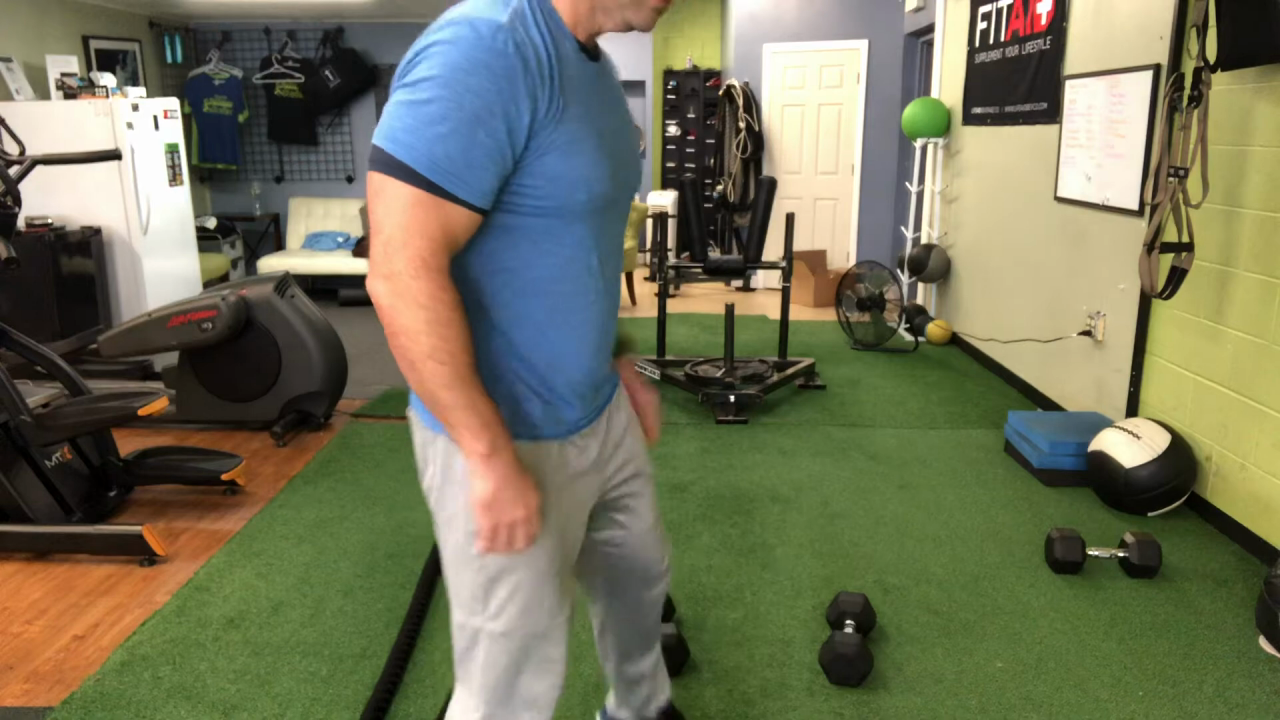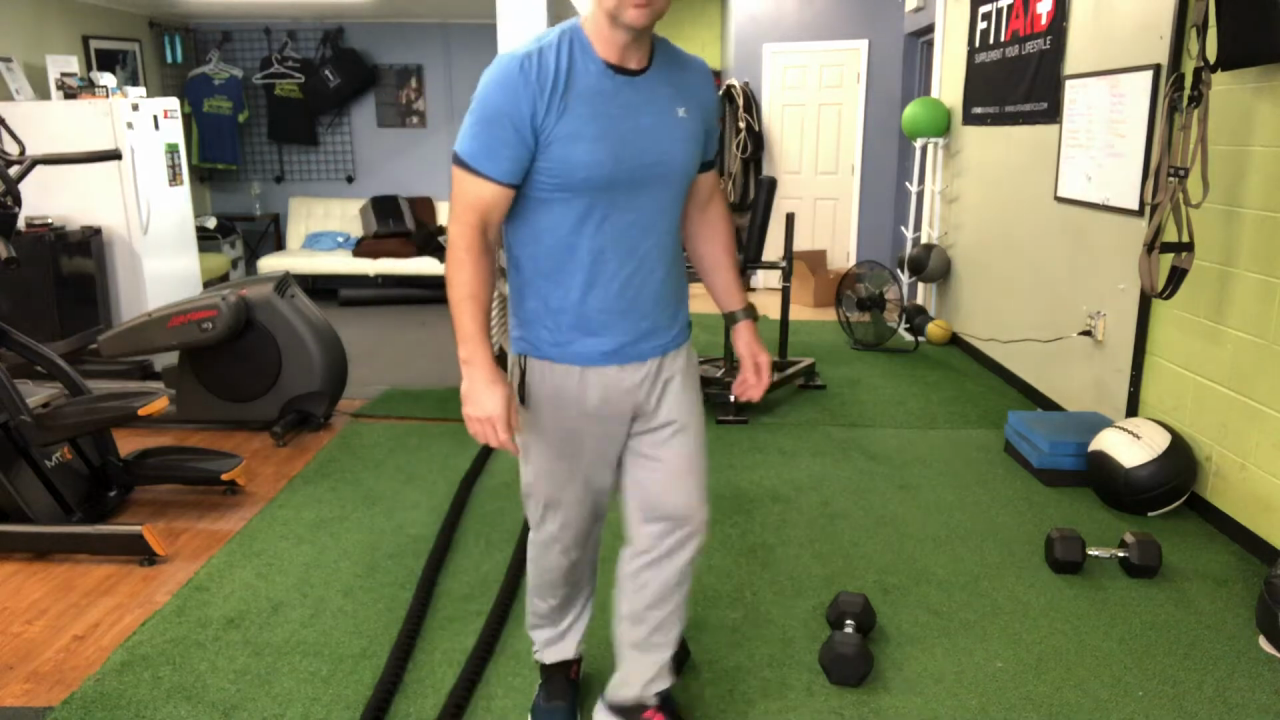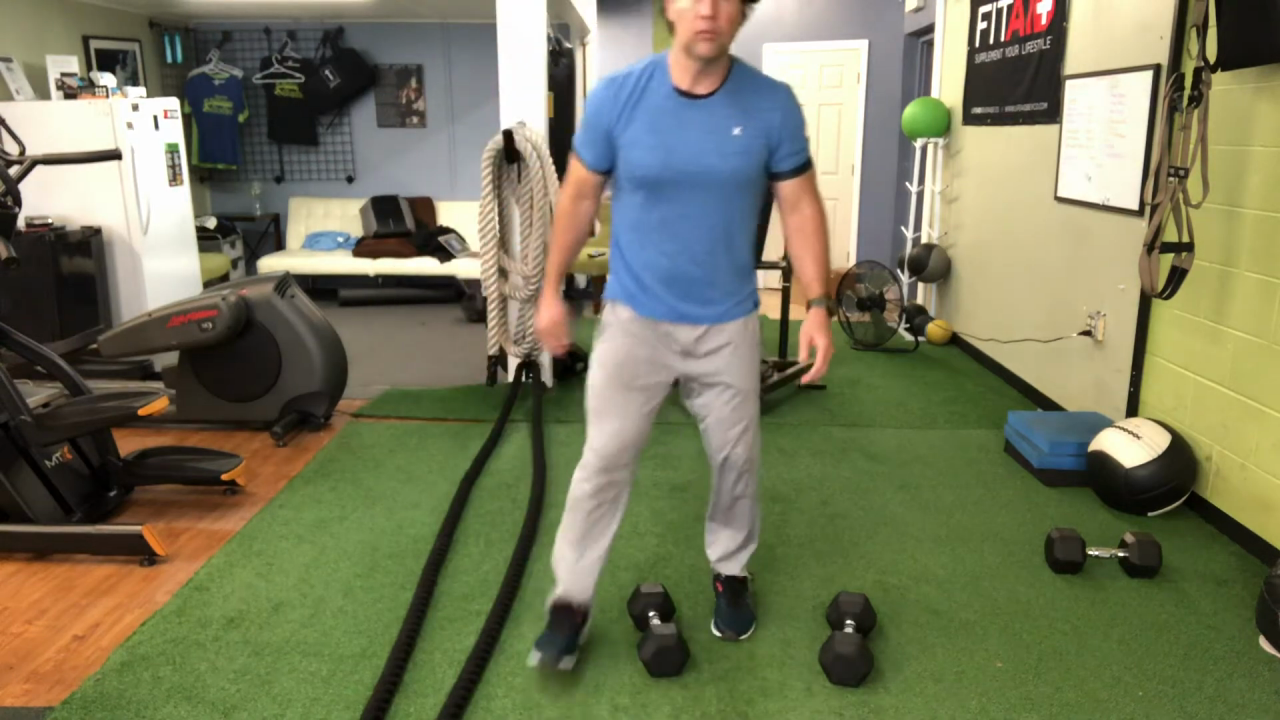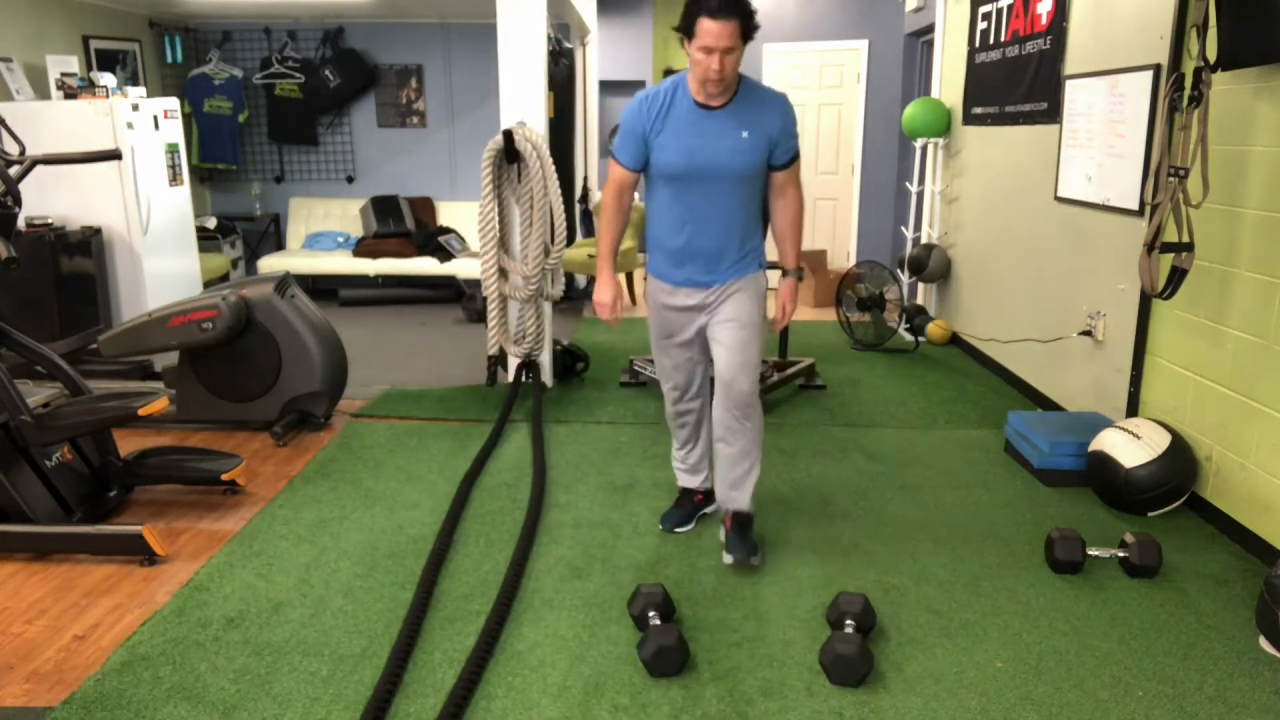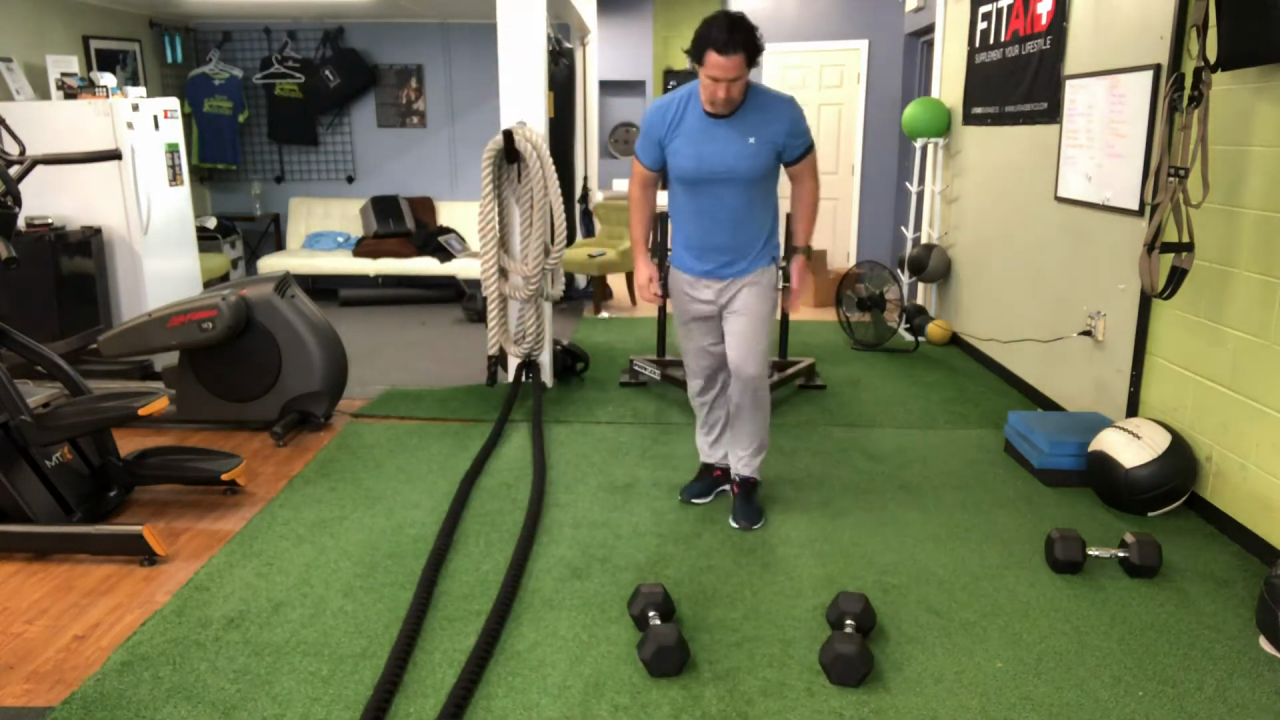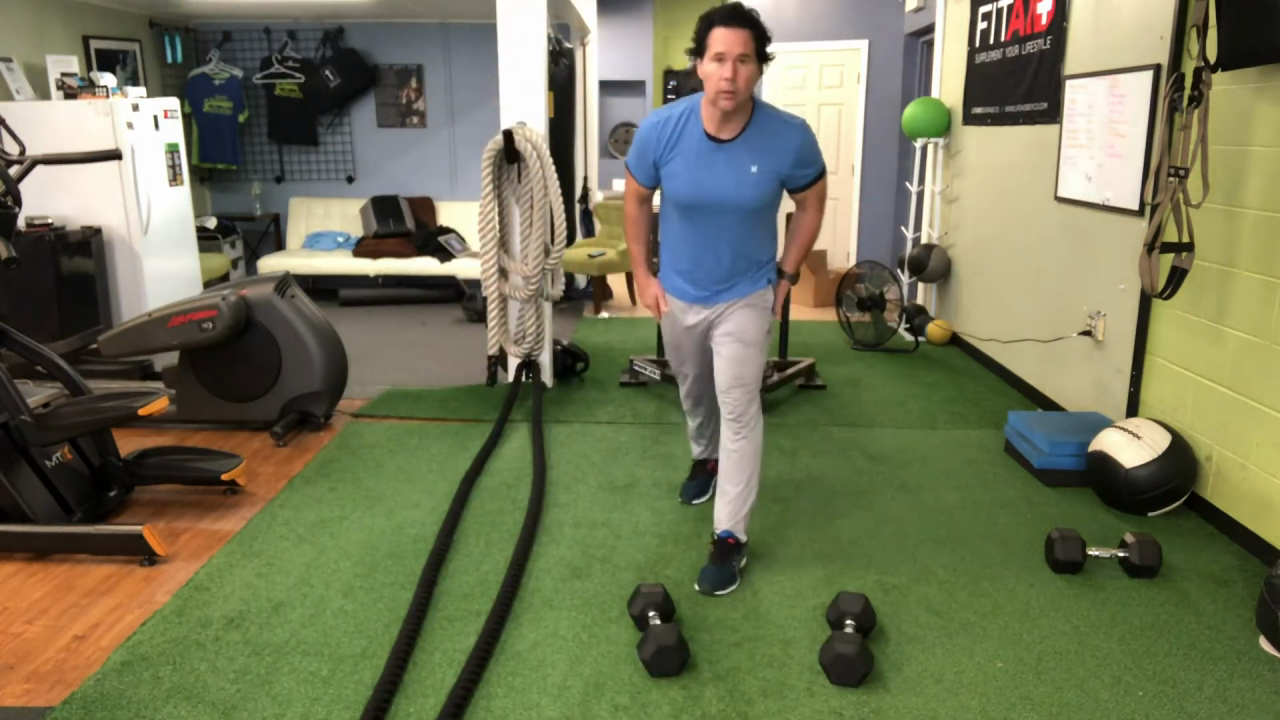
dt=0.7s
person 1, frame 1
left shoulder: (592, 64)
right elbow: (402, 273)
left wrist: (615, 357)
right wrist: (491, 453)
left hip: (598, 411)
right hip: (500, 434)
left knee: (640, 574)
person 1, frame 2
left shoulder: (694, 84)
right shoulder: (523, 80)
right elbow: (472, 227)
left wrist: (740, 317)
right wrist: (478, 366)
left hip: (666, 357)
right hip: (562, 369)
left knee: (672, 526)
right knee: (563, 532)
right ankle: (557, 660)
person 1, frame 3
left shoulder: (773, 105)
right shoulder: (616, 96)
left elbow: (799, 205)
right elbow: (579, 196)
left wrist: (817, 305)
right wrist: (552, 290)
left hip: (728, 325)
right hip: (632, 319)
left knee: (734, 460)
right knee: (606, 458)
left ankle: (730, 572)
right ankle: (571, 598)
person 1, frame 4
left shoulder: (772, 111)
right shoulder: (648, 109)
left elbow: (785, 193)
right elbow: (618, 191)
left wrist: (791, 272)
right wrist: (605, 272)
left hip: (739, 282)
right hip: (668, 284)
left knee: (737, 390)
right knee: (682, 394)
left ankle: (739, 508)
right ankle: (695, 487)
person 1, frame 5
left shoulder: (781, 114)
right shoulder: (664, 115)
left elbow: (804, 179)
right elbow: (643, 185)
left wrist: (801, 252)
right wrist: (641, 257)
left hip: (752, 273)
right hip: (689, 275)
left knee: (748, 374)
right knee: (703, 377)
left ankle: (746, 475)
right ankle: (714, 463)
person 1, frame 6
left shoulder: (790, 138)
right shoulder: (659, 129)
left elbow: (811, 204)
right elbow: (636, 199)
left wrist: (785, 275)
right wrist: (642, 273)
left hip: (746, 296)
right hip: (678, 293)
left knee: (738, 409)
right knee: (693, 390)
left ankle: (730, 536)
right ankle: (704, 456)
